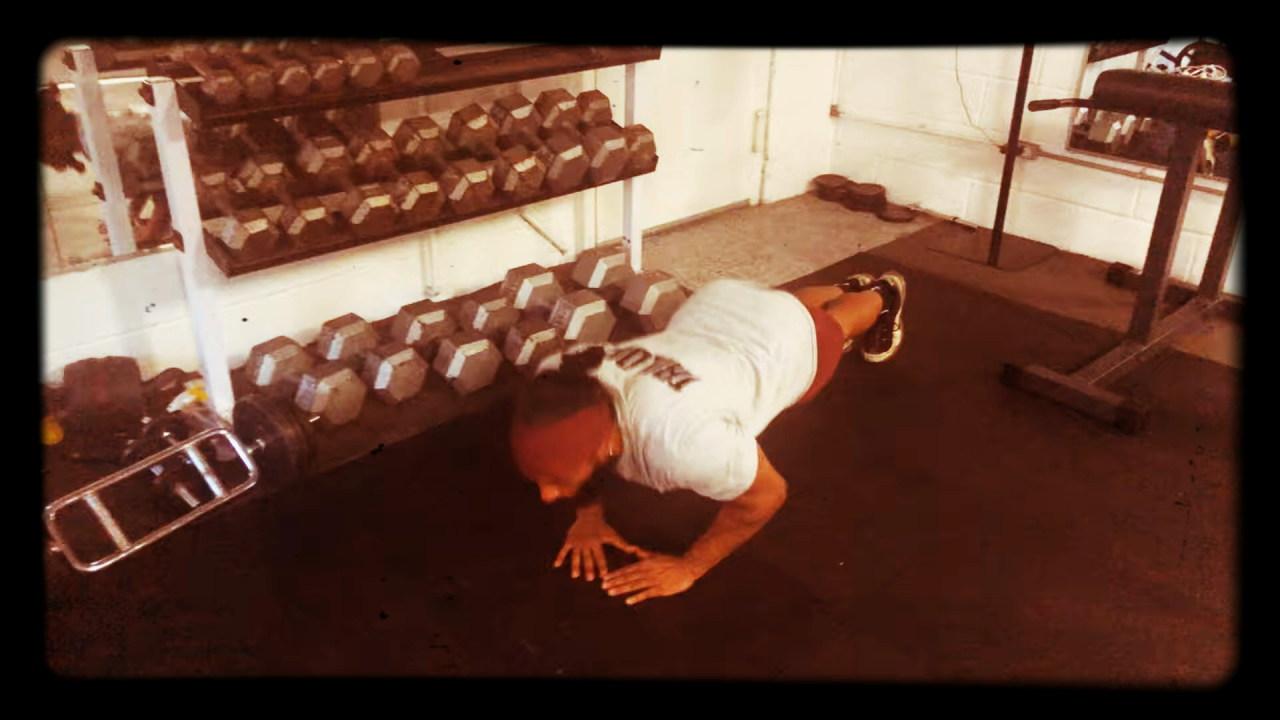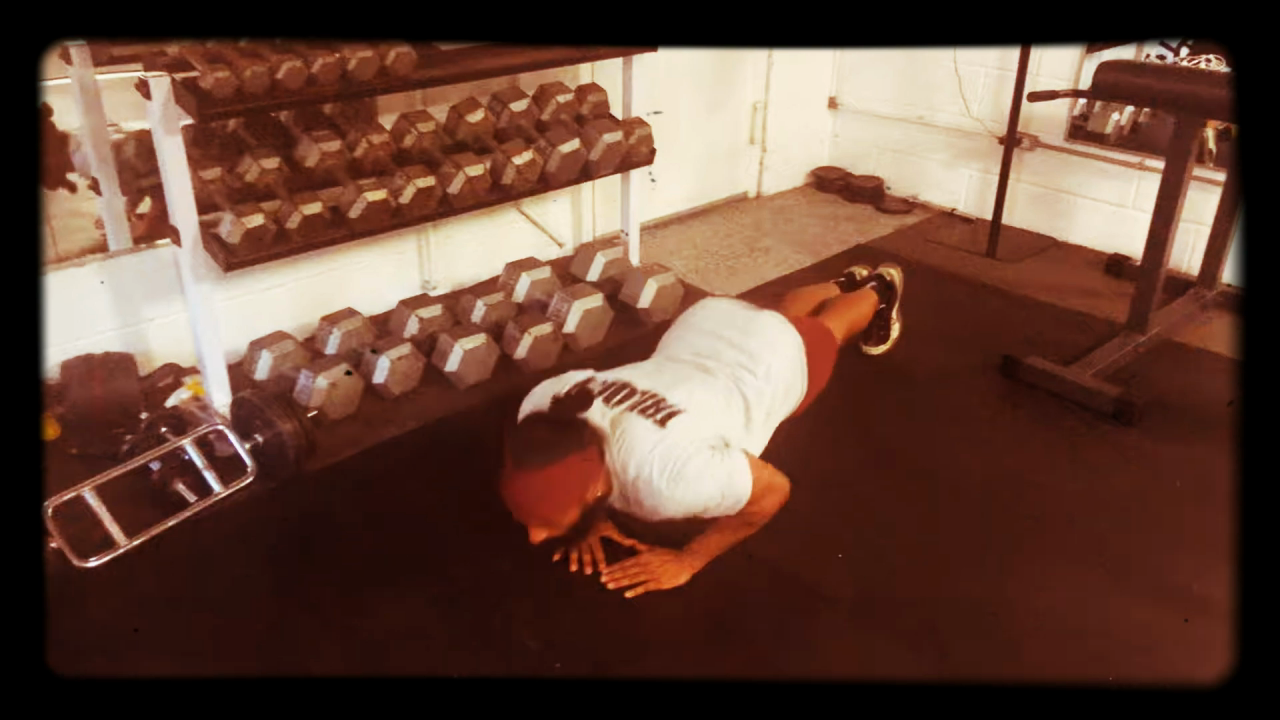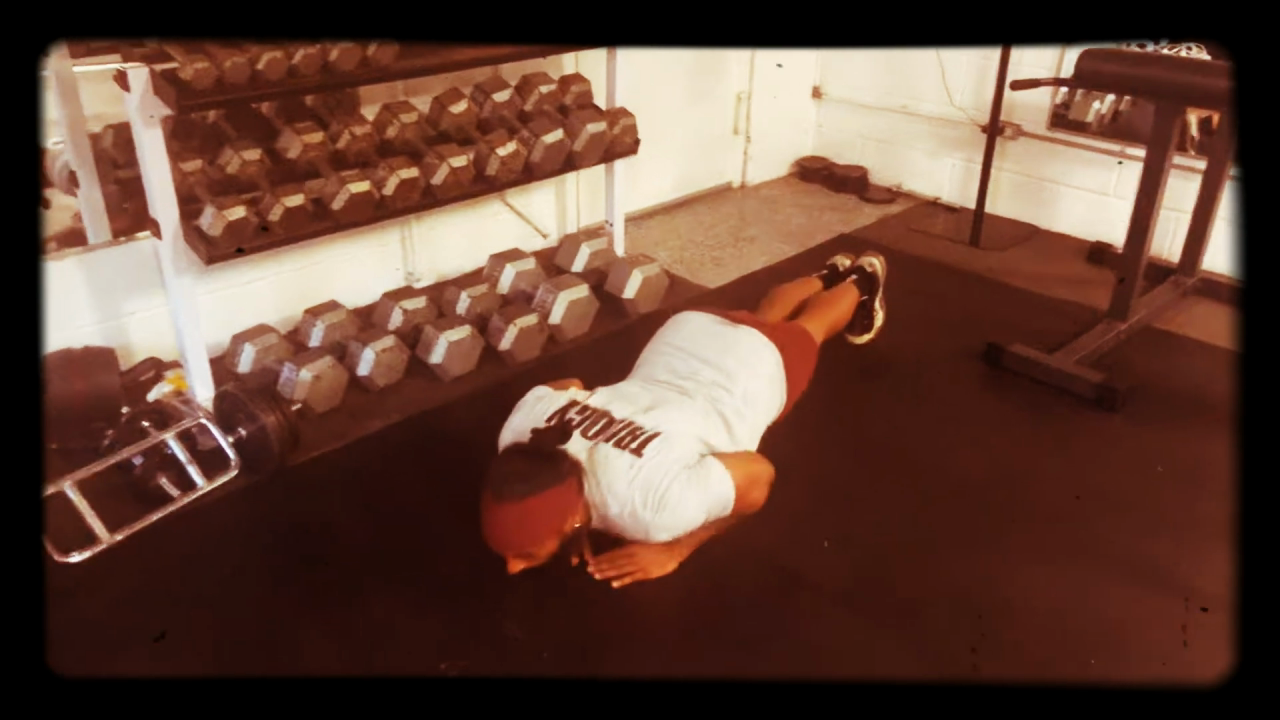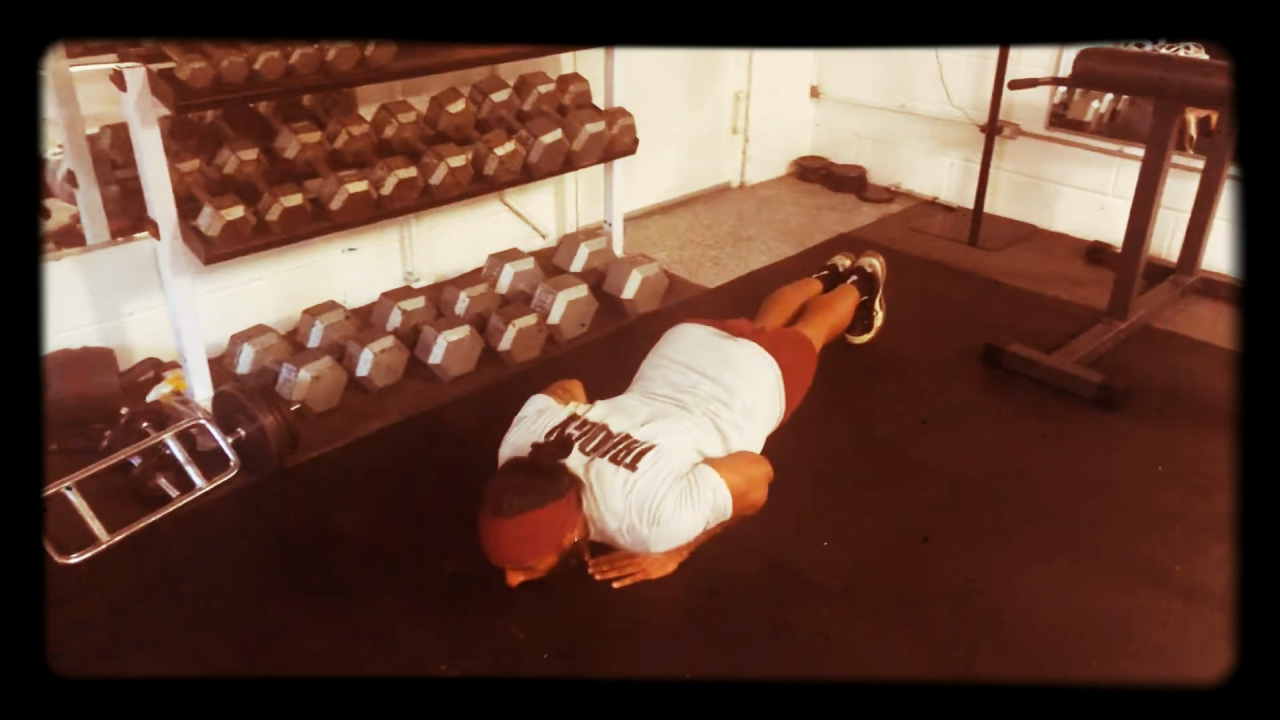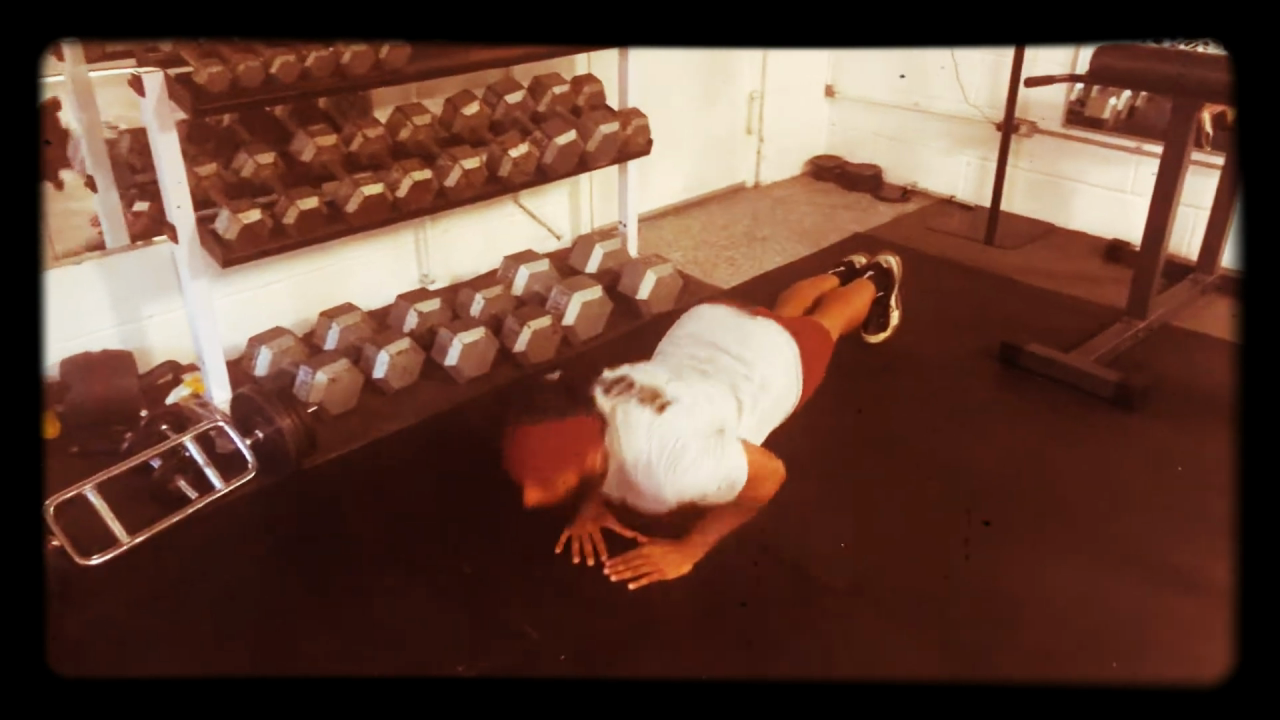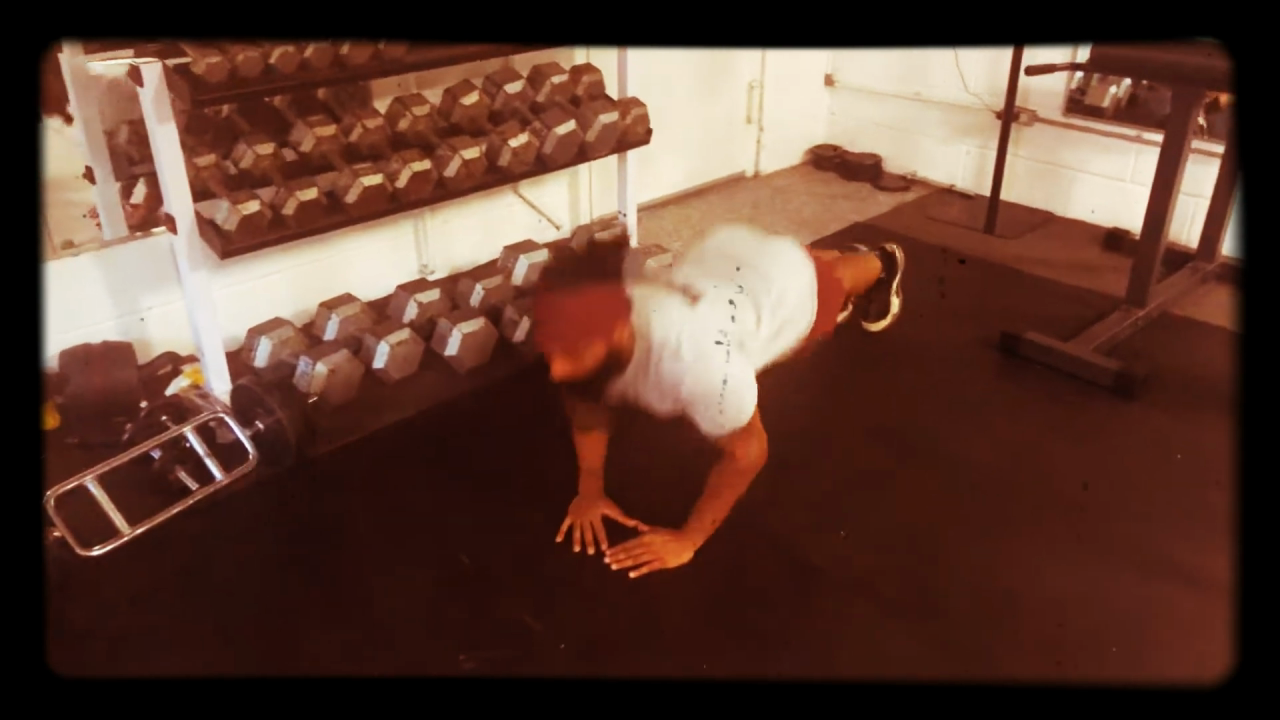
dt=0.2s
person 1, frame 1
left shoulder: (681, 443)
right shoulder: (562, 378)
left elbow: (768, 494)
left wrist: (689, 567)
right wrist: (589, 517)
left hip: (791, 338)
right hip: (717, 304)
left knee: (835, 322)
left ankle: (883, 293)
right ankle: (849, 287)
person 1, frame 2
left shoulder: (668, 477)
right shoulder: (542, 407)
left elbow: (773, 491)
left wrist: (687, 560)
right wrist: (590, 515)
left hip: (779, 356)
right hip: (708, 322)
left knee: (825, 327)
right knee: (787, 311)
left ankle: (879, 289)
right ankle: (847, 281)
person 1, frame 3
left shoulder: (651, 504)
right shoulder: (524, 433)
left elbow: (758, 476)
left wrist: (673, 552)
left hip: (759, 365)
right hip: (688, 334)
left knee: (804, 329)
right knee: (765, 317)
left ankle: (862, 279)
right ankle: (830, 273)
person 1, frame 4
left shoulder: (647, 517)
right shoulder: (525, 445)
left elbow: (757, 476)
left wrist: (673, 551)
left hip: (756, 375)
right hip: (688, 347)
left knee: (806, 333)
right knee: (764, 325)
left ankle: (862, 281)
right ankle: (830, 274)
person 1, frame 5
left shoulder: (666, 471)
left elbow: (770, 476)
left wrist: (688, 550)
right wrist: (590, 504)
left hip: (776, 353)
right hip: (703, 326)
left knee: (823, 324)
right knee: (788, 308)
left ankle: (878, 276)
right ankle: (845, 271)
person 1, frame 6
left shoulder: (692, 357)
right shoulder: (569, 321)
left elbow: (747, 450)
right elbow: (585, 400)
left wrist: (688, 537)
right wrist: (589, 491)
left hip: (790, 279)
right hip: (723, 251)
left knee: (837, 283)
left ankle: (883, 261)
right ankle: (850, 255)
